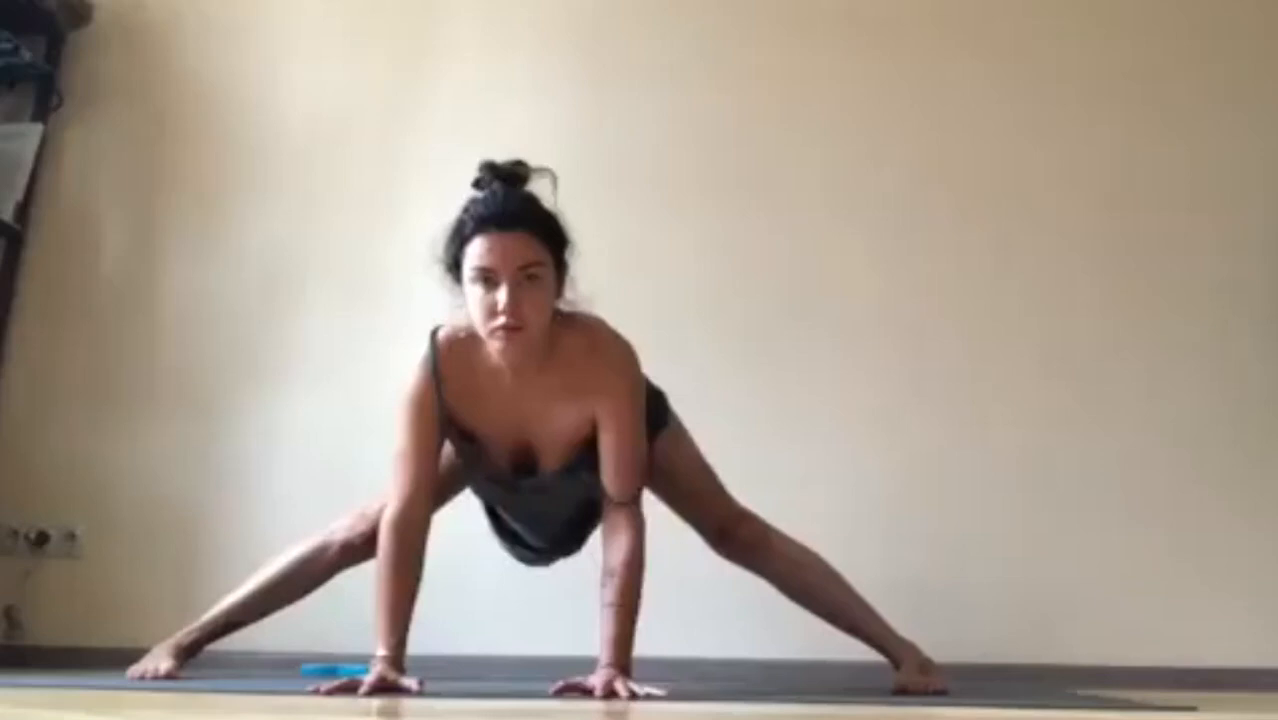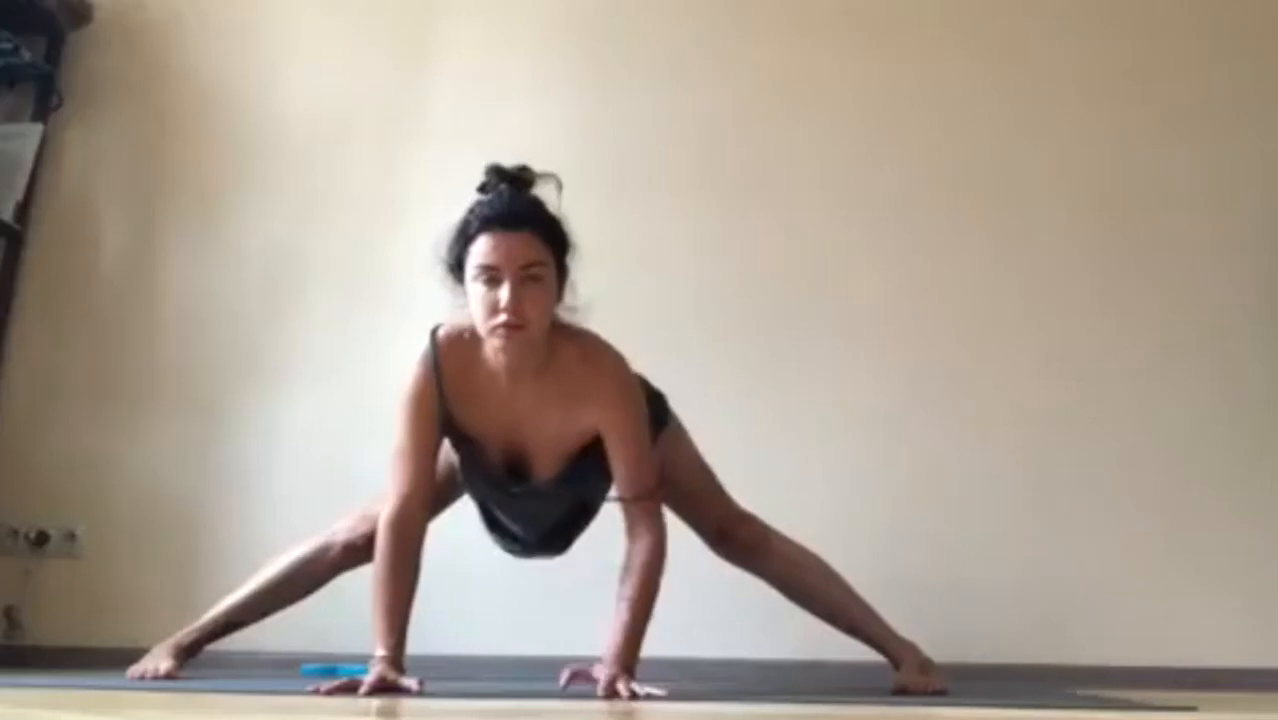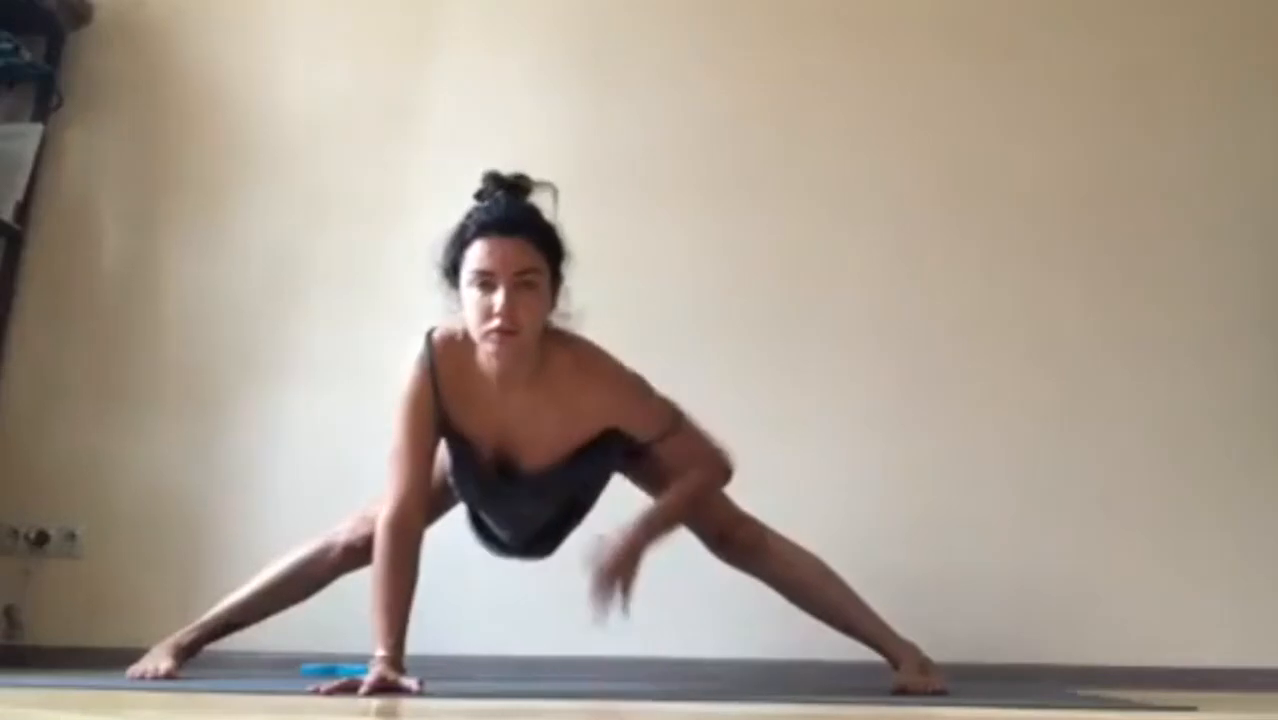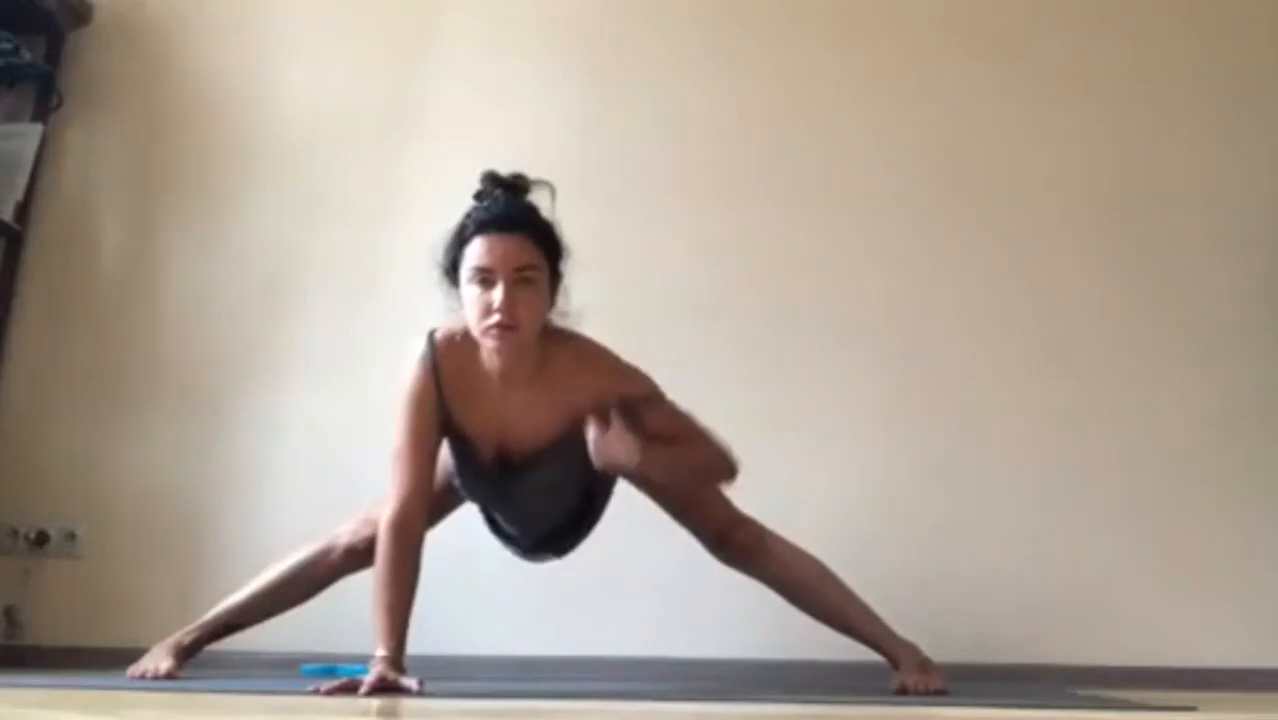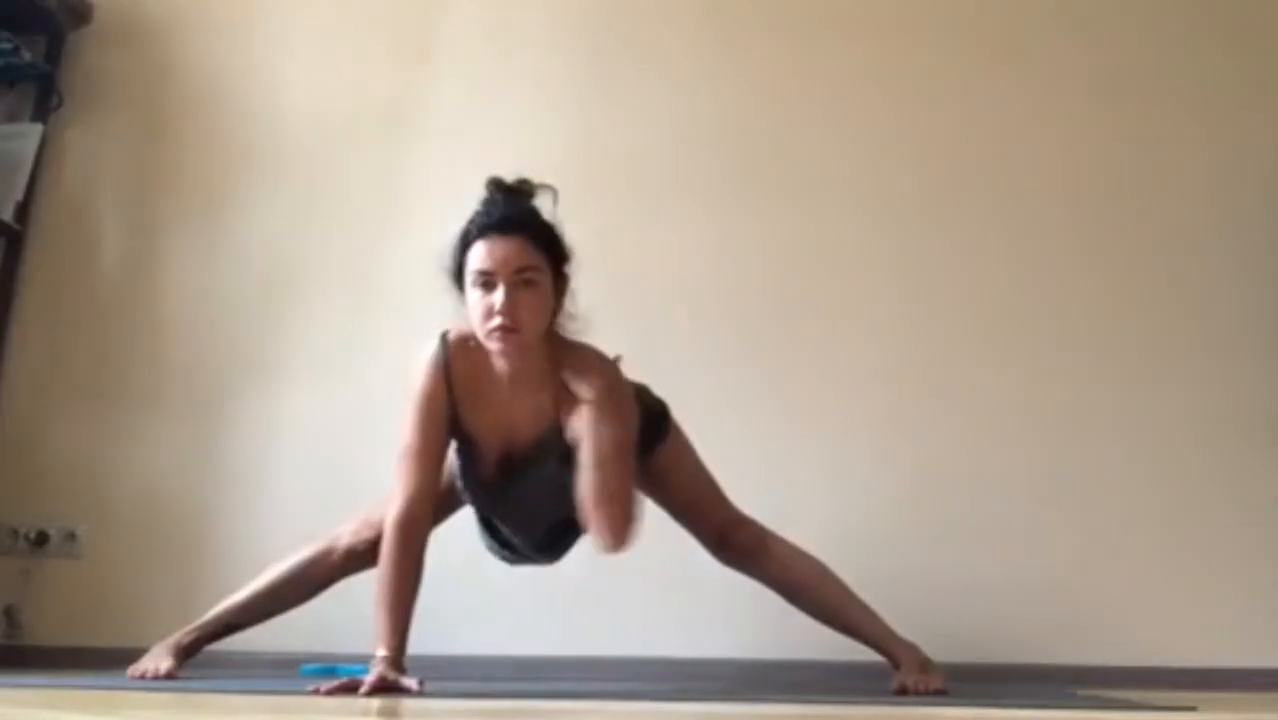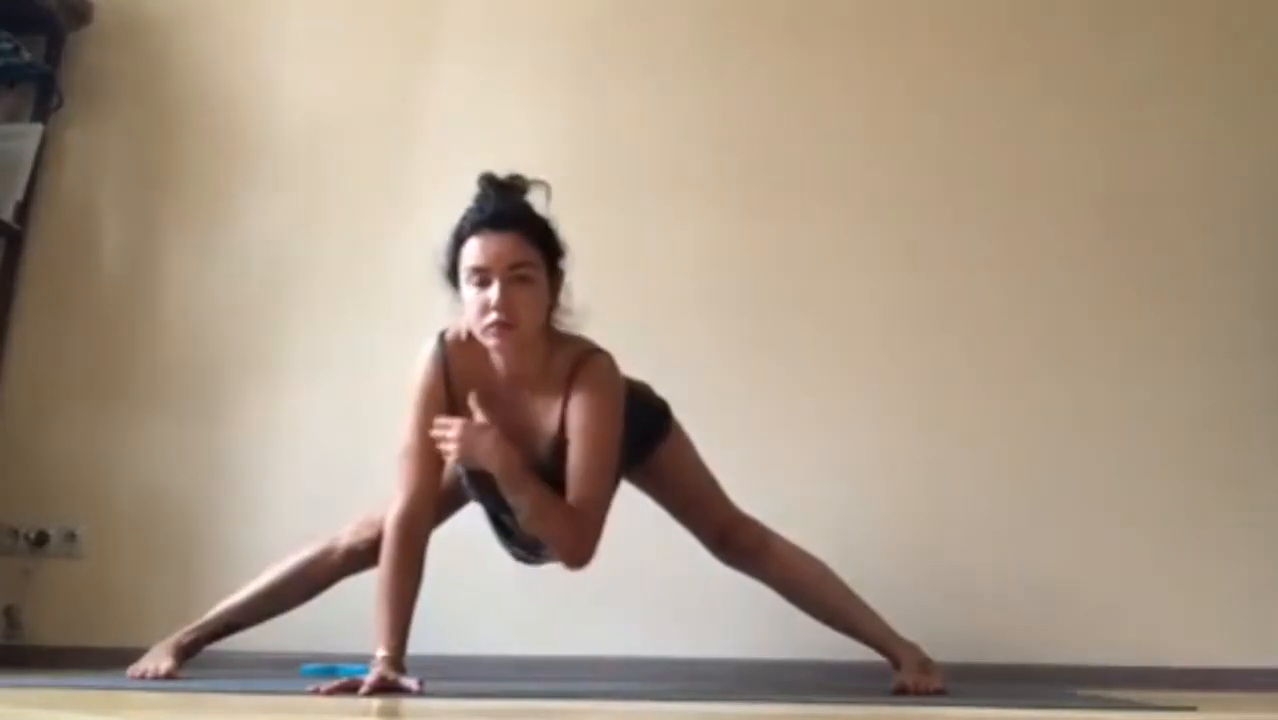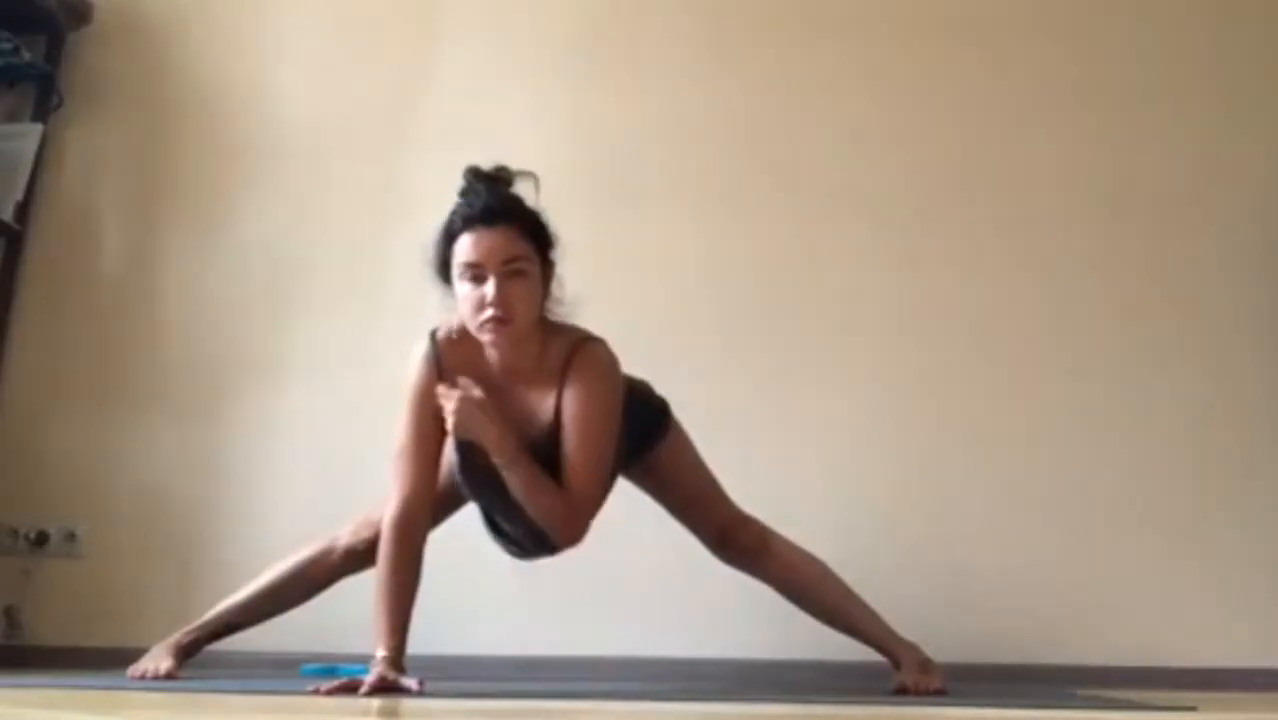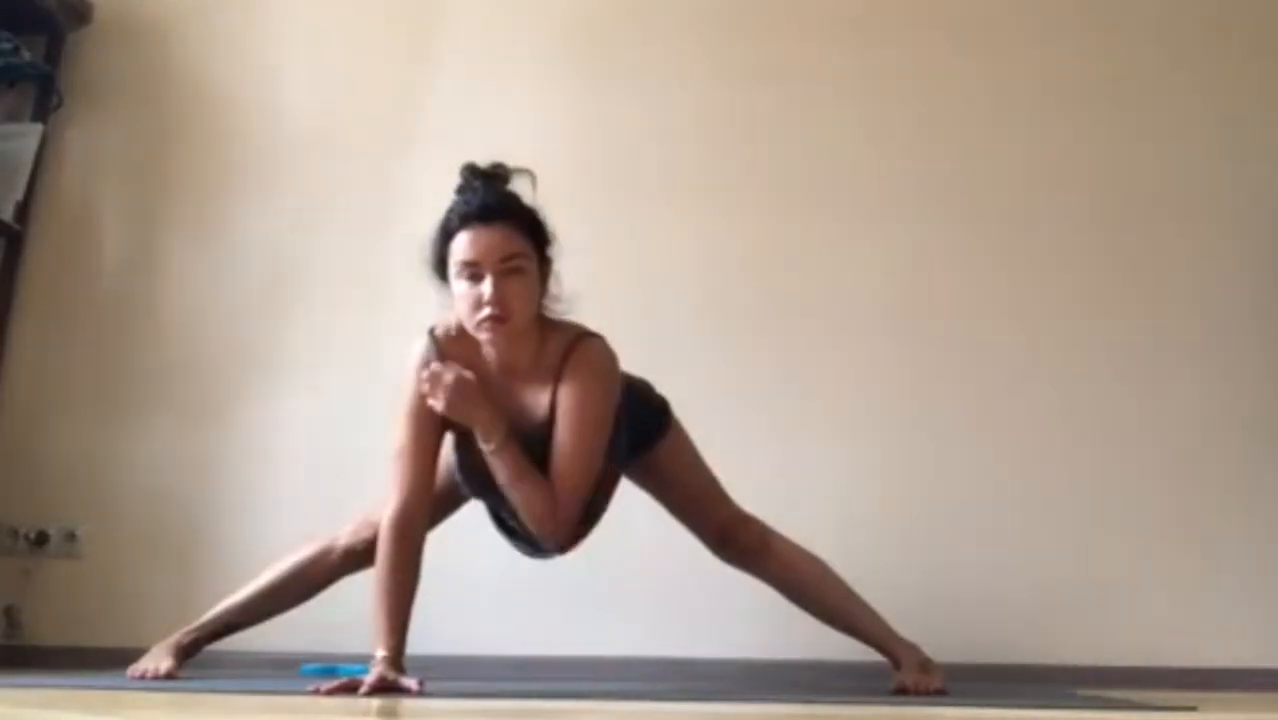
dt=0.2s
person 1, frame 1
left shoulder: (605, 359)
right shoulder: (441, 361)
left elbow: (623, 519)
right elbow: (406, 518)
left wrist: (614, 662)
right wrist: (387, 659)
left hip: (619, 427)
right hip: (483, 443)
left knee: (738, 534)
right knee: (361, 532)
left ankle: (903, 651)
right ankle: (186, 638)
person 1, frame 2
left shoulder: (602, 376)
right shoulder: (439, 360)
left elbow: (645, 527)
right elbow: (401, 518)
left wrist: (621, 651)
right wrist: (386, 658)
left hip: (612, 434)
right hip: (480, 449)
left knee: (737, 534)
right knee: (355, 535)
left ankle: (902, 650)
right ankle: (185, 637)
person 1, frame 3
left shoulder: (596, 380)
right shoulder: (434, 362)
left elbow: (711, 462)
right elbow: (397, 519)
left wrist: (632, 544)
right wrist: (386, 658)
left hip: (603, 444)
right hip: (476, 457)
left knee: (738, 537)
right knee: (355, 538)
left ankle: (902, 650)
right ankle: (183, 637)
person 1, frame 4
left shoulder: (600, 376)
right shoulder: (436, 362)
left elbow: (719, 467)
right elbow: (402, 519)
left wrist: (635, 452)
right wrist: (385, 658)
left hip: (598, 440)
right hip: (481, 458)
left knee: (736, 538)
right knee: (359, 539)
left ankle: (901, 649)
right ankle: (184, 637)
person 1, frame 5
left shoulder: (600, 384)
right shoulder: (445, 363)
left elbow: (613, 536)
right elbow: (407, 518)
left wrist: (596, 409)
right wrist: (386, 658)
left hip: (606, 428)
right hip: (487, 449)
left knee: (739, 541)
right knee: (362, 540)
left ankle: (901, 649)
right ankle: (184, 636)
person 1, frame 6
left shoulder: (593, 378)
right shoulder: (443, 363)
left elbow: (577, 550)
right elbow: (410, 518)
left wrist: (504, 467)
right wrist: (386, 658)
left hip: (623, 429)
right hip: (499, 454)
left knee: (740, 540)
right knee: (365, 539)
left ankle: (903, 650)
right ankle: (184, 636)
person 1, frame 7
left shoulder: (590, 366)
right shoulder: (438, 358)
left elbow: (573, 528)
right elbow: (405, 518)
left wrist: (498, 442)
right wrist: (387, 658)
left hip: (619, 428)
right hip: (490, 447)
left knee: (739, 538)
right knee: (362, 539)
left ankle: (903, 649)
right ankle: (184, 638)
person 1, frame 8
left shoulder: (587, 362)
right shoulder: (437, 356)
left elbow: (557, 527)
right elbow: (403, 517)
left wrist: (486, 425)
right wrist: (386, 658)
left hip: (620, 428)
right hip: (489, 444)
left knee: (739, 538)
right knee: (360, 539)
left ankle: (902, 650)
right ankle: (184, 636)
